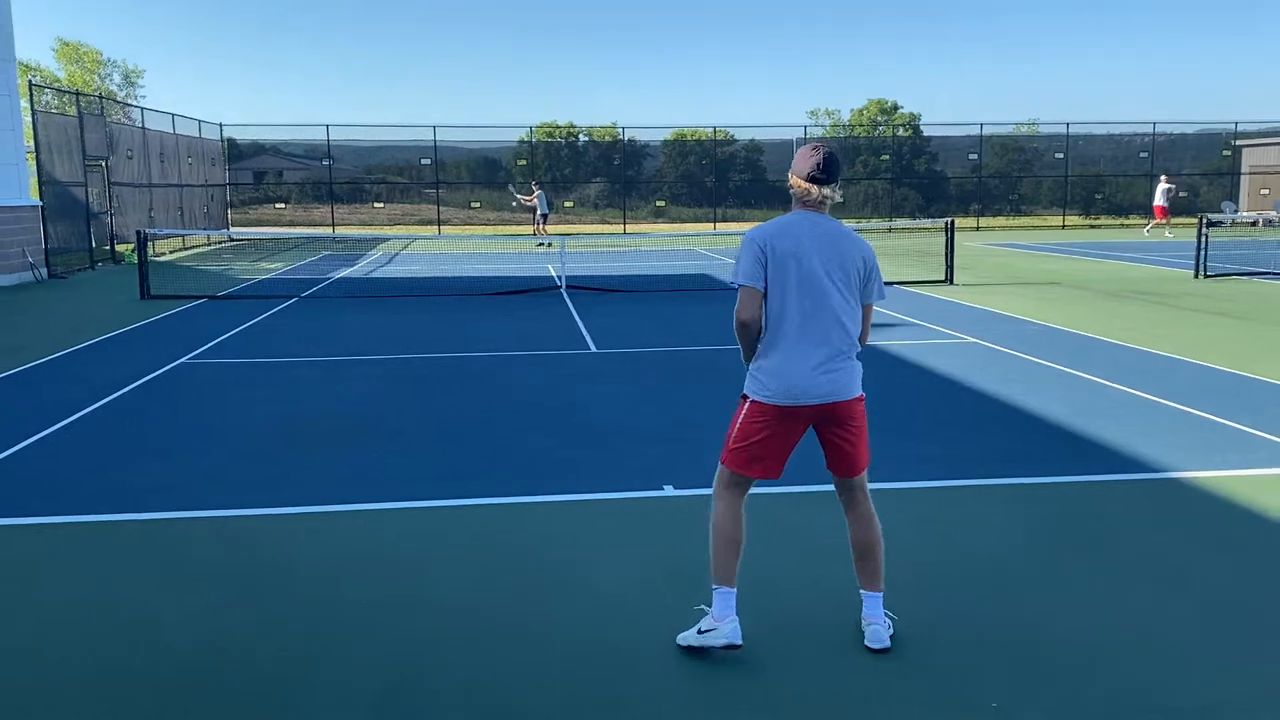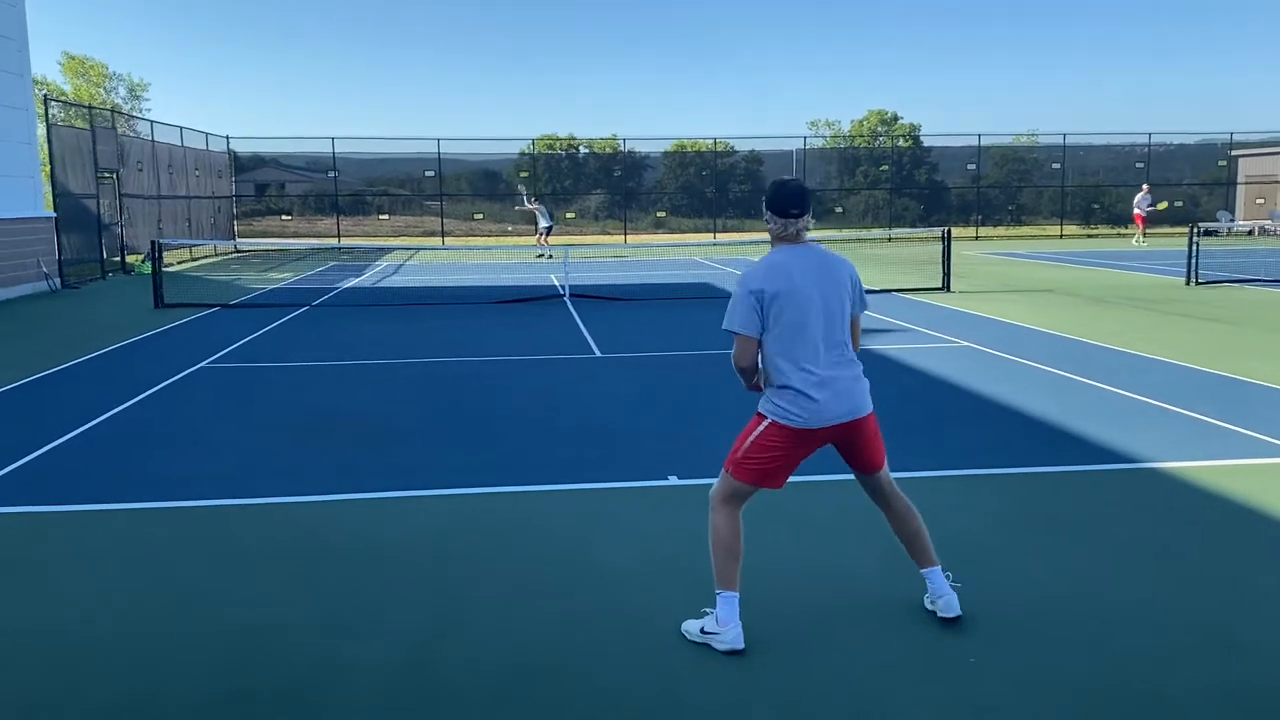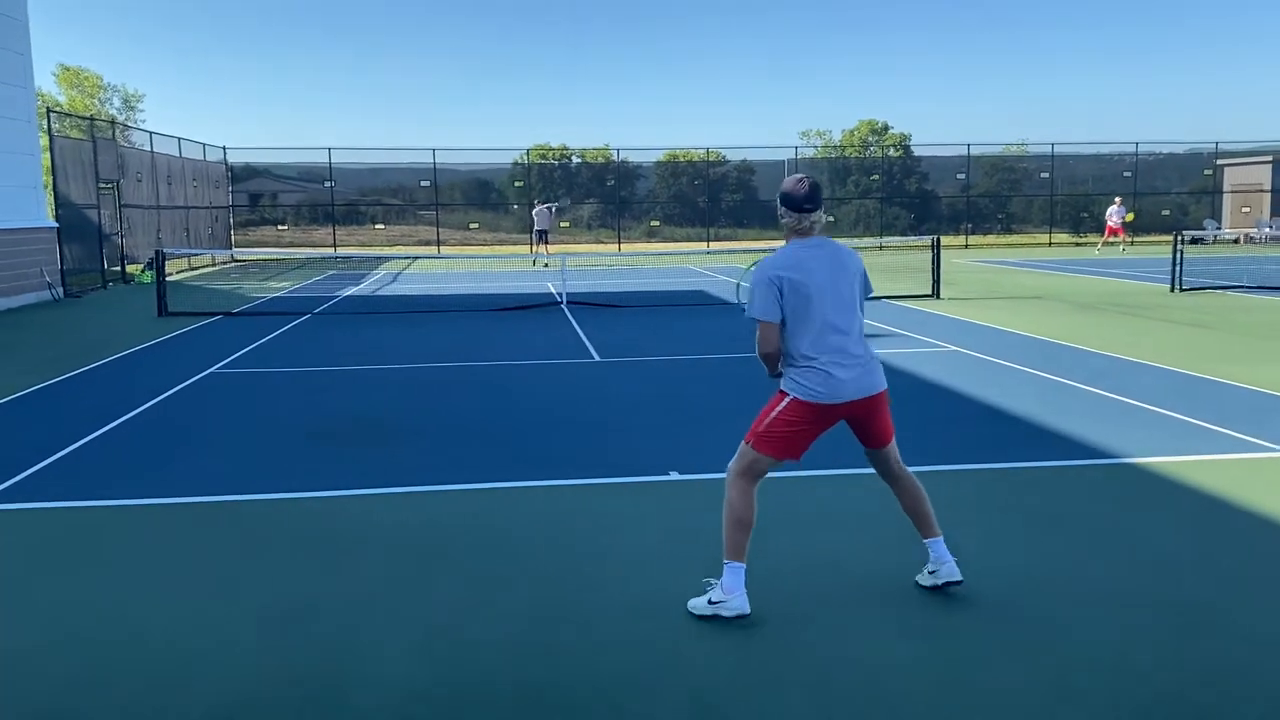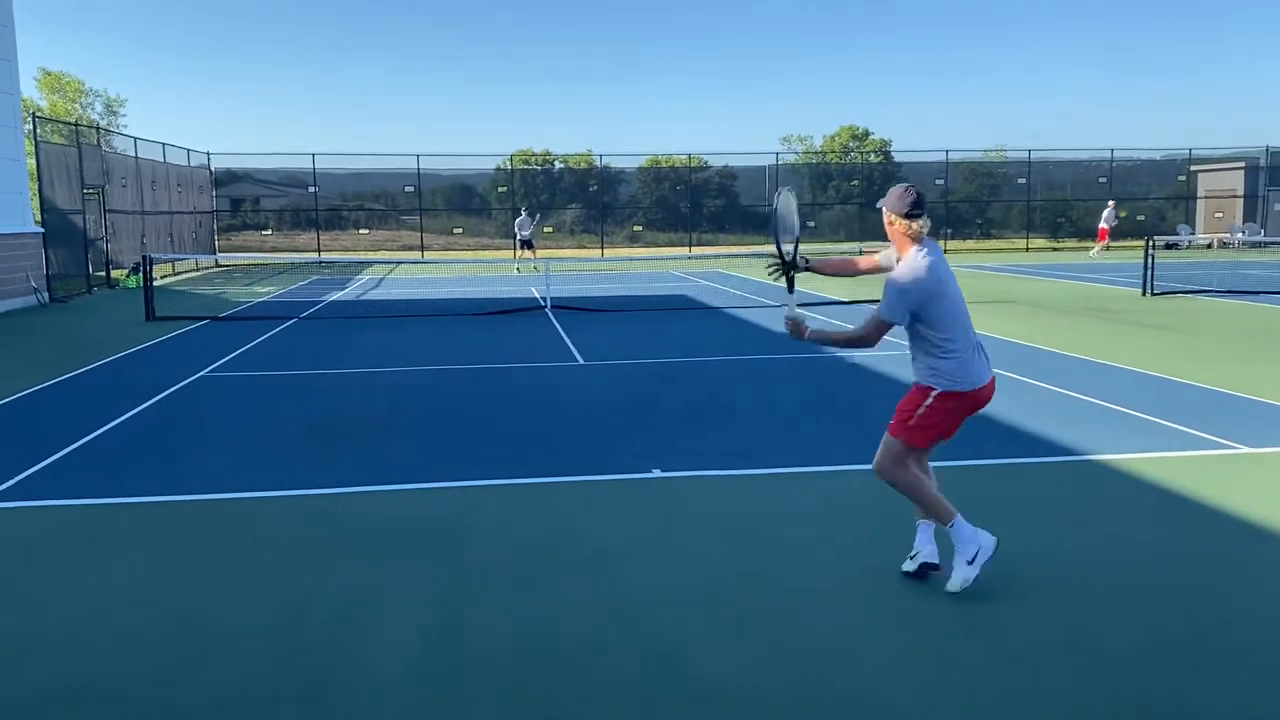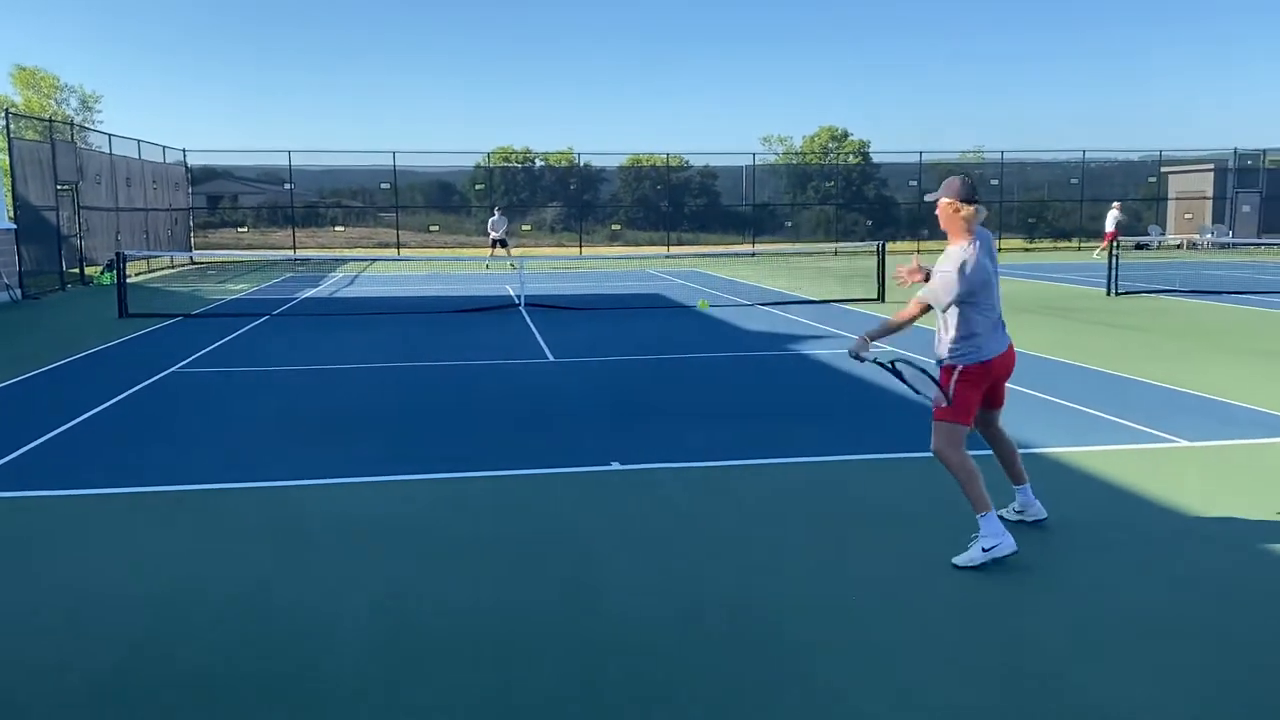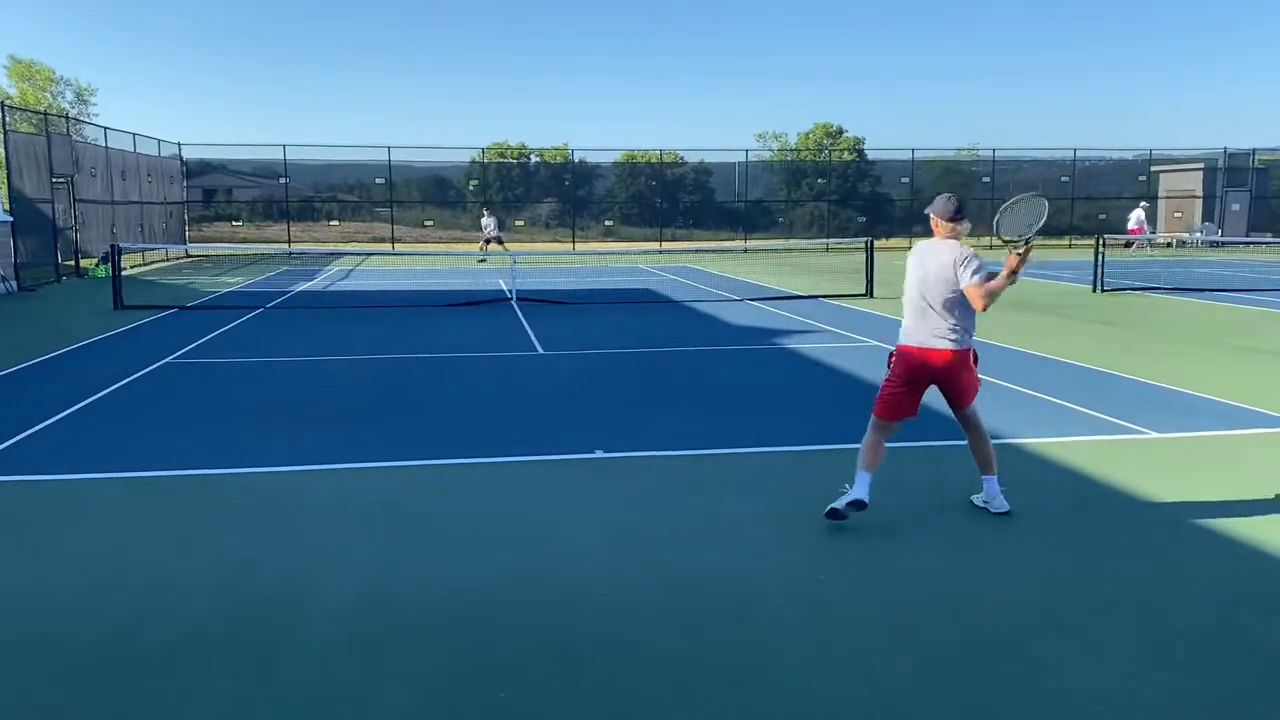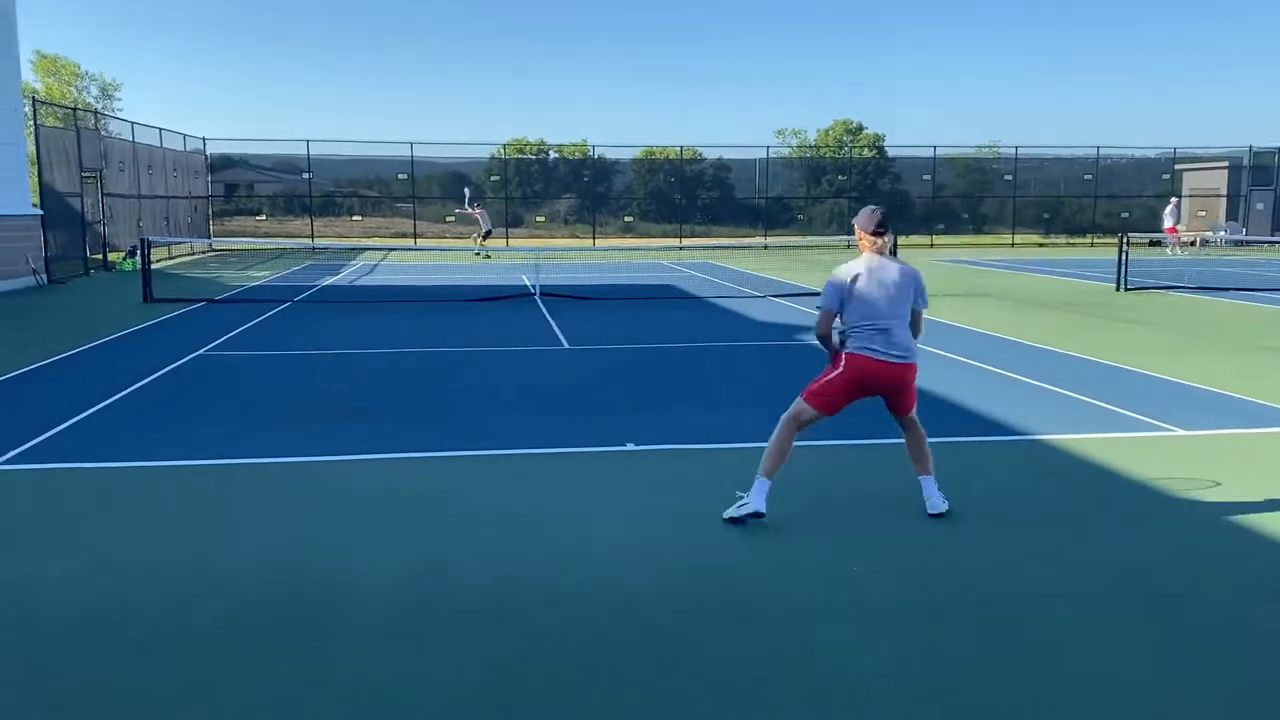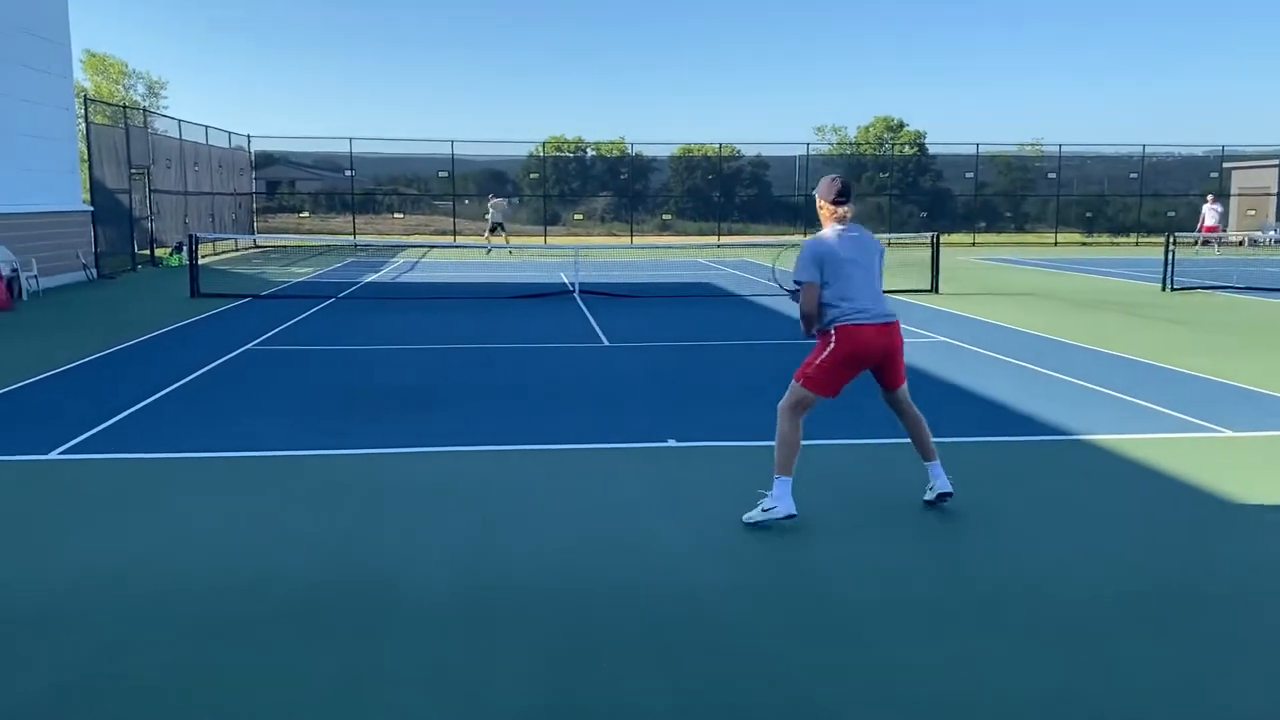
dt=0.5s
person 1, frame 1
left shoulder: (763, 238)
right shoulder: (859, 248)
left elbow: (747, 316)
right elbow: (863, 334)
left wrist: (752, 355)
left hip: (775, 389)
right hip: (842, 388)
left knee: (728, 491)
right knee: (857, 497)
left ankle: (723, 618)
right ankle: (877, 620)
person 1, frame 2
left shoulder: (755, 278)
right shoulder: (843, 268)
left elbow: (743, 359)
right elbow: (853, 342)
left wrist: (754, 381)
left hip: (791, 412)
right hip: (853, 403)
left knee: (723, 500)
right knee: (886, 492)
left ankle: (725, 621)
right ankle: (940, 592)
person 1, frame 3
left shoulder: (771, 269)
right shoulder: (849, 257)
left elbow: (769, 346)
left wrist: (778, 369)
left hip: (812, 392)
right hip: (868, 385)
left knee: (743, 475)
right knee: (892, 467)
left ankle: (731, 589)
right ankle: (941, 562)
person 1, frame 4
left shoulder: (909, 277)
right shoulder: (925, 251)
left elbow: (868, 336)
right elbow: (858, 264)
left wrist: (809, 334)
right wrist: (801, 264)
left hip: (947, 384)
right hip: (973, 378)
left knee: (889, 465)
right knee: (910, 453)
left ankle: (969, 539)
right ankle: (925, 547)
person 1, frame 5
left shoulder: (957, 262)
right shoulder: (981, 242)
left elbow: (914, 311)
left wrist: (869, 337)
right wrist: (924, 272)
left hip: (965, 363)
right hip: (998, 355)
left knee: (946, 447)
right knee: (990, 428)
left ankle: (993, 535)
right ankle: (1028, 502)
person 1, frame 6
left shoulder: (919, 251)
right shoulder: (966, 256)
right elbow: (980, 301)
right wrist: (1009, 272)
left hip: (910, 353)
right hip: (954, 355)
left knee: (878, 429)
right knee: (970, 420)
left ankle: (859, 490)
right ankle: (992, 493)
person 1, frame 7
left shoulder: (844, 273)
right shoulder: (912, 275)
left elbow: (822, 329)
left wrist: (838, 351)
left hip: (856, 365)
right hip: (902, 367)
left knee: (790, 423)
right knee: (909, 424)
left ankle: (756, 498)
right ankle: (933, 495)
person 1, frame 8
left shoulder: (814, 246)
right shoulder: (872, 241)
left elbow: (809, 307)
left wrist: (810, 328)
left hip: (847, 337)
right hip: (887, 330)
left knee: (789, 410)
right knee: (903, 405)
left ankle: (780, 499)
right ankle: (938, 480)
